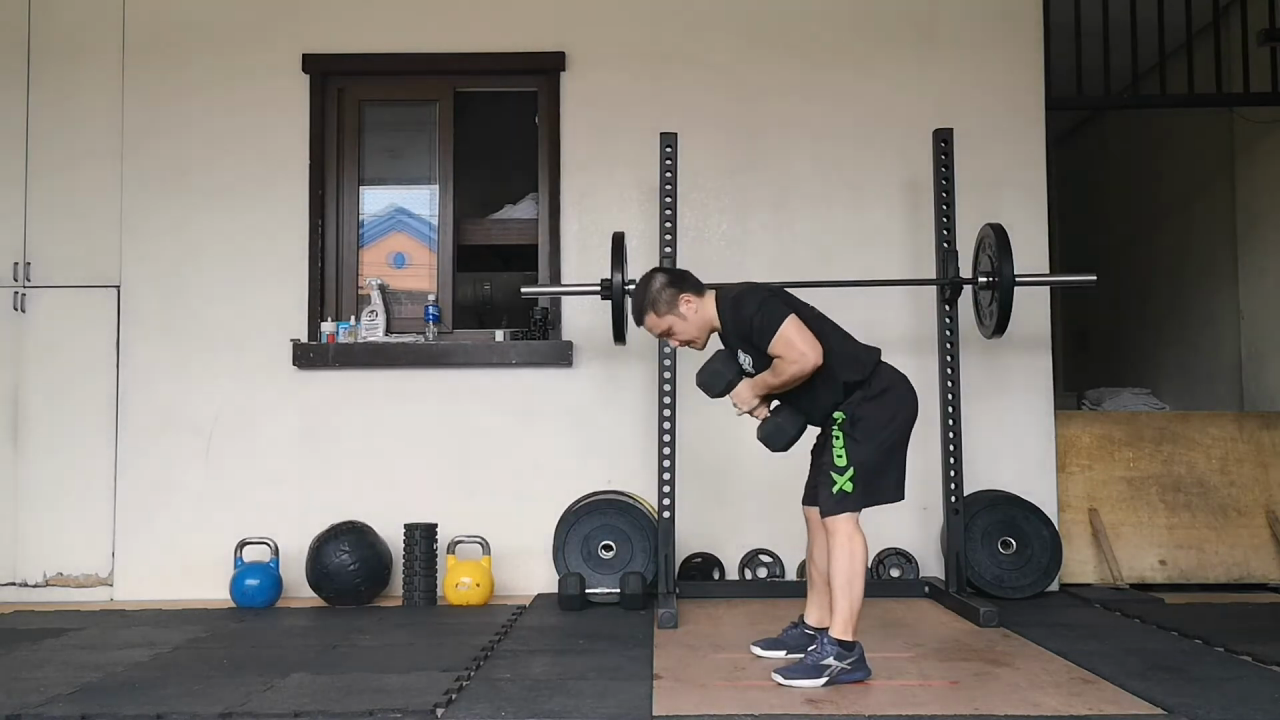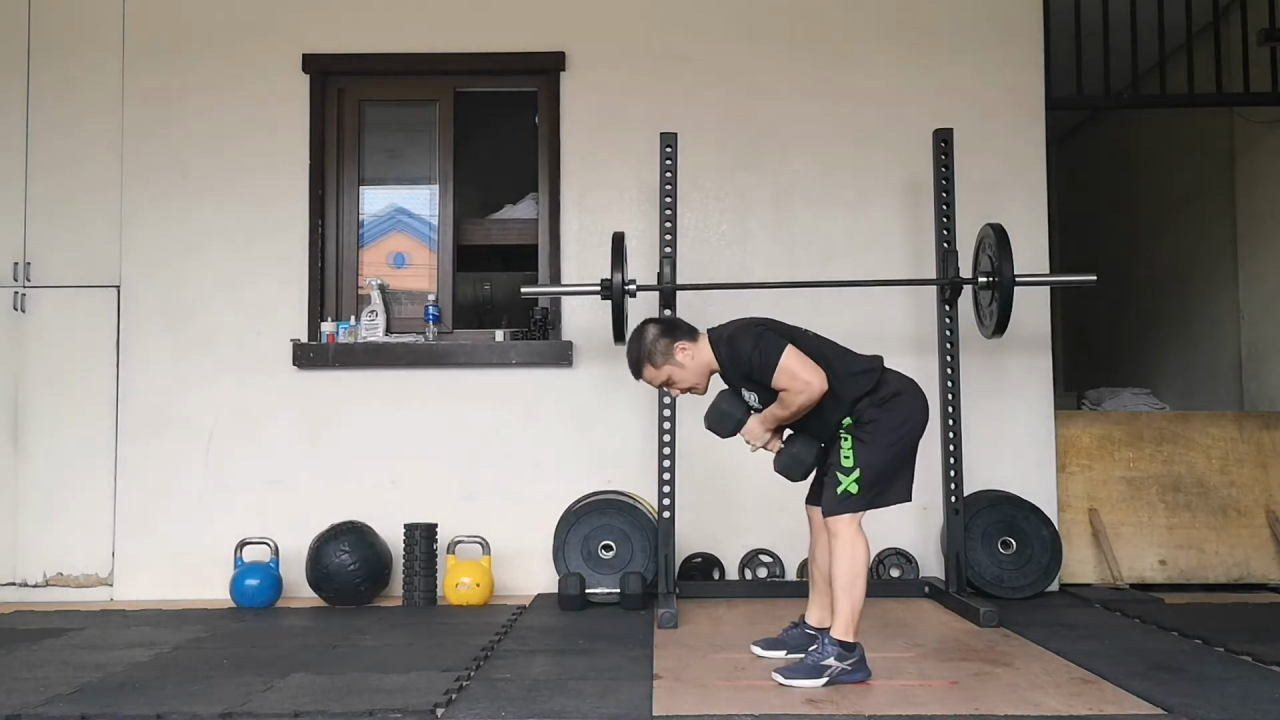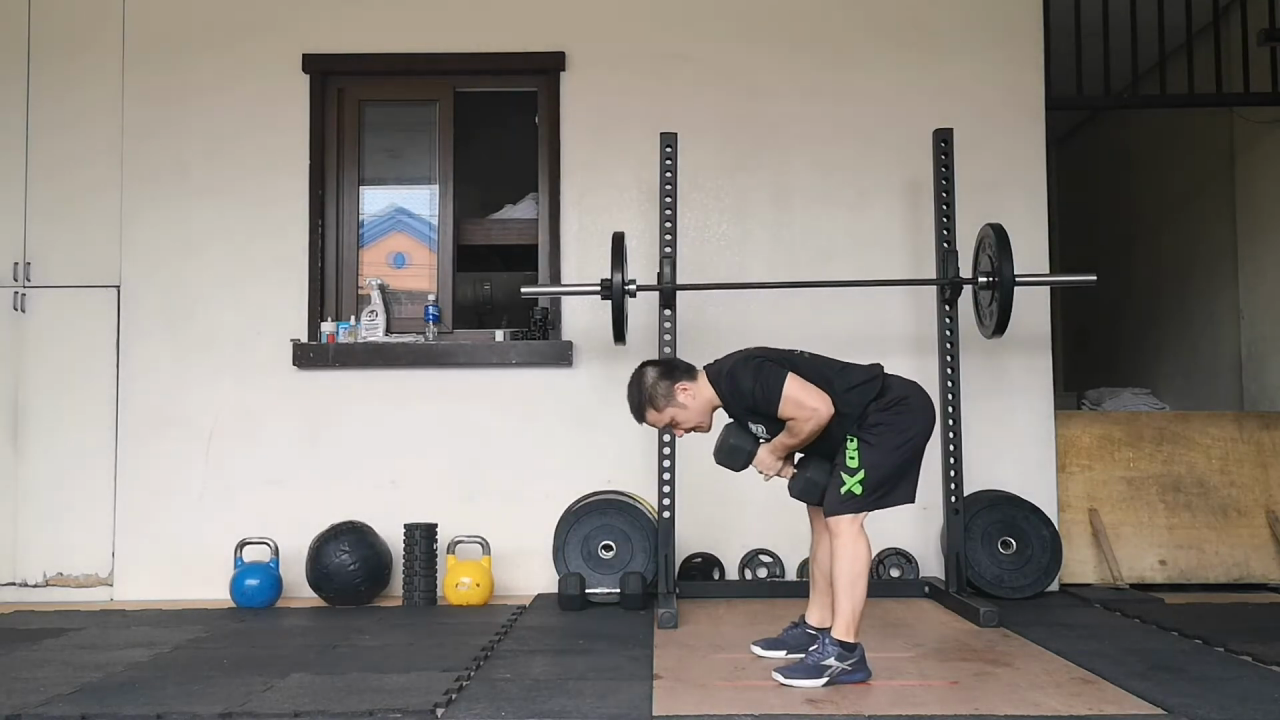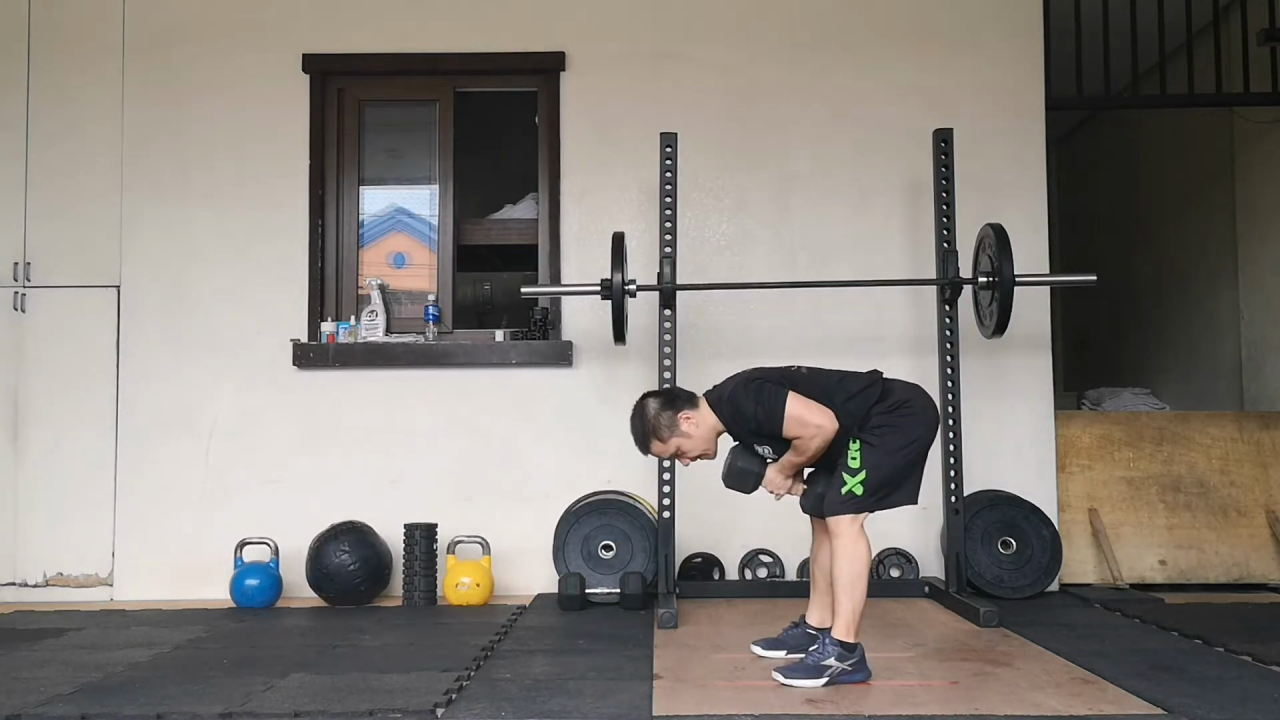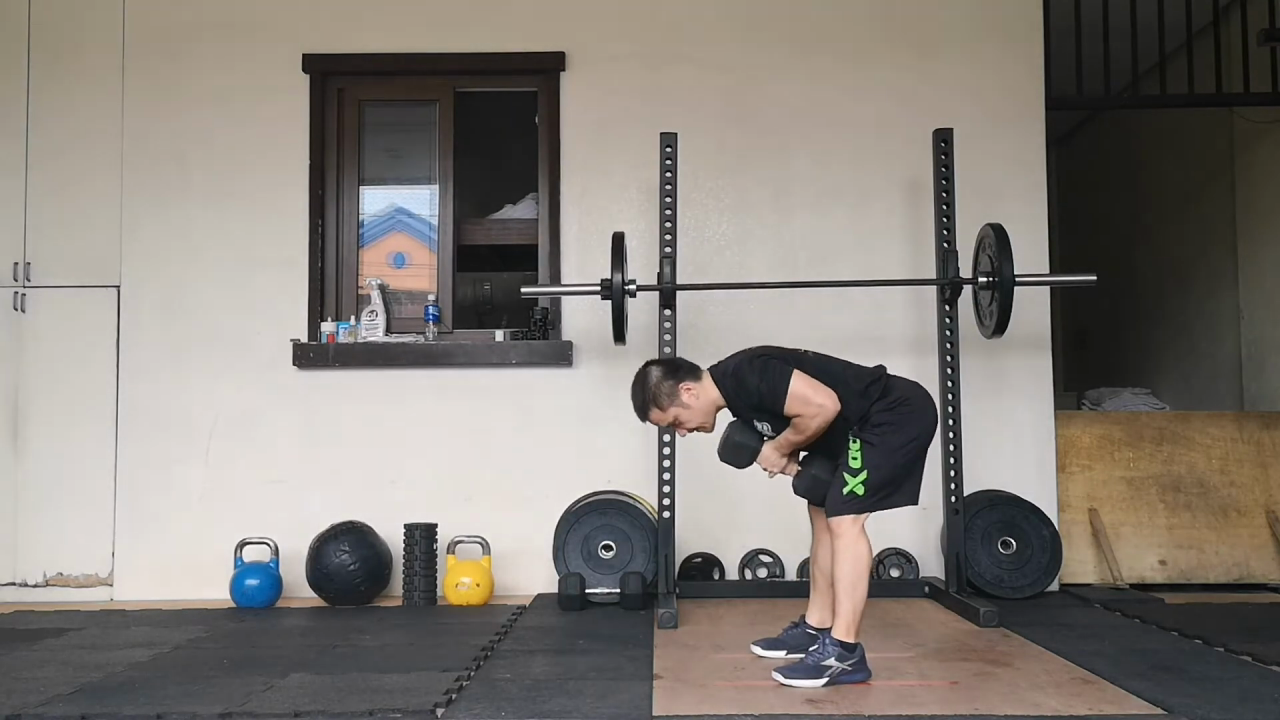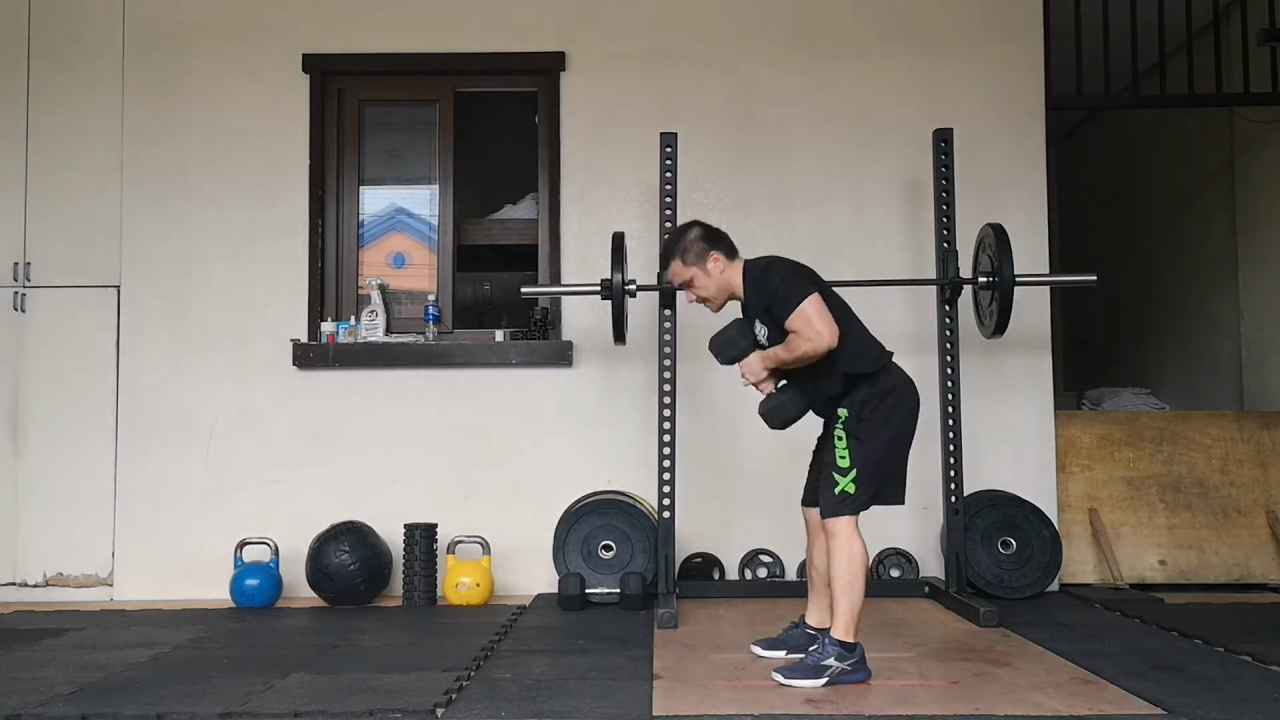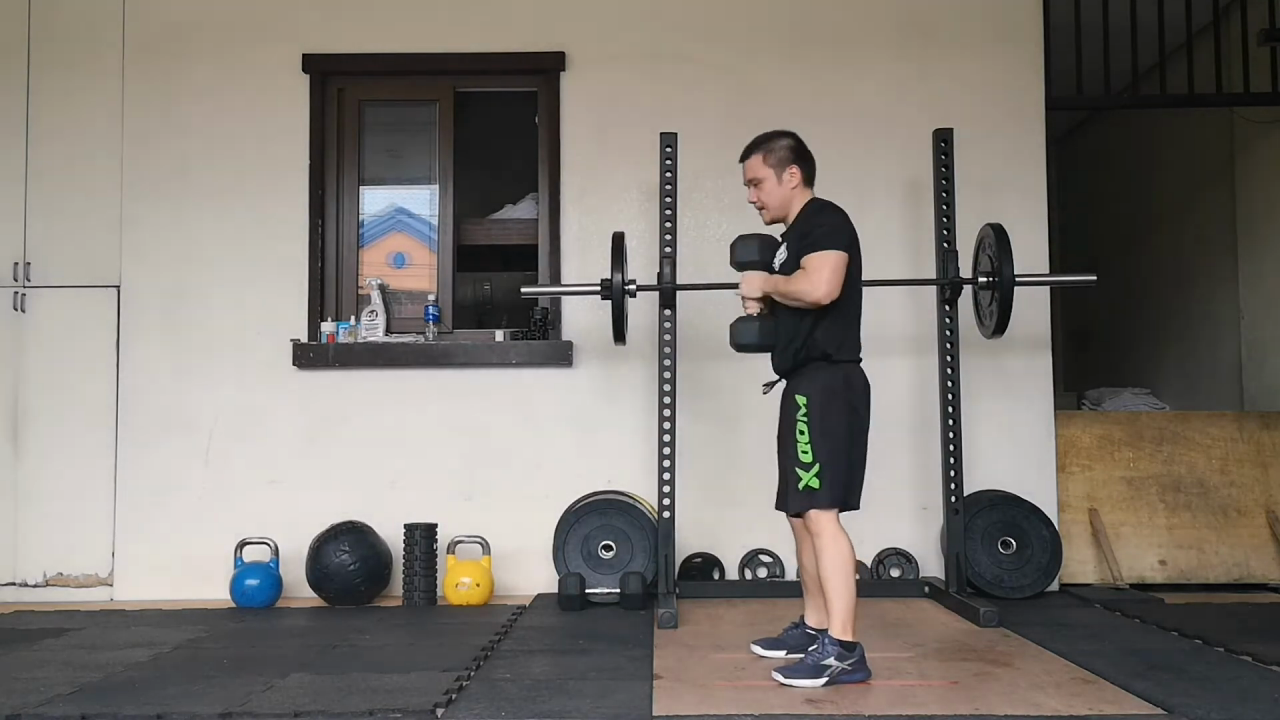
dt=0.3s
person 1, frame 1
left shoulder: (746, 304)
right shoulder: (731, 322)
left elbow: (806, 356)
left wrist: (756, 388)
right wrist: (758, 398)
left hip: (873, 401)
right hip: (850, 409)
left knee: (839, 516)
right knee: (818, 513)
left ankle: (842, 651)
right ankle: (813, 628)
person 1, frame 2
left shoulder: (739, 343)
right shoulder: (729, 356)
left elbow: (811, 384)
left wrist: (765, 424)
right wrist: (771, 429)
left hip: (889, 407)
right hip: (865, 415)
left knee: (842, 515)
right knee: (821, 512)
left ankle: (844, 652)
right ankle: (815, 628)
person 1, frame 3
left shoulder: (741, 377)
right shoulder: (731, 384)
left elbow: (817, 409)
right elbow: (791, 419)
left wrist: (775, 452)
right wrist: (781, 455)
left hip: (894, 413)
right hip: (875, 418)
left knee: (843, 516)
right knee: (823, 513)
left ankle: (843, 651)
right ankle: (816, 628)
person 1, frame 4
left shoulder: (742, 401)
right shoulder: (732, 409)
left elbow: (821, 425)
right elbow: (797, 434)
left wrist: (783, 471)
right wrist: (793, 477)
left hip: (899, 416)
right hip: (880, 420)
left knee: (843, 518)
right knee: (825, 516)
left ankle: (843, 653)
right ankle: (815, 629)
person 1, frame 5
left shoulder: (746, 376)
right shoulder: (736, 387)
left elbow: (823, 405)
left wrist: (779, 449)
right wrist: (786, 454)
left hip: (897, 414)
right hip: (878, 420)
left knee: (844, 516)
right knee: (824, 512)
left ankle: (843, 651)
right ankle: (815, 628)
person 1, frame 6
left shoulder: (773, 276)
right shoulder: (754, 300)
left elbow: (821, 336)
left wrist: (764, 361)
right wrist: (770, 371)
left hip: (872, 401)
right hip: (852, 403)
left knee: (839, 519)
right knee: (816, 513)
left ankle: (844, 651)
right ankle: (815, 627)
person 1, frame 7
left shoulder: (823, 219)
right shoulder: (797, 233)
left elbow: (821, 287)
left wrist: (764, 283)
right wrist: (764, 298)
left hip: (825, 384)
right hip: (807, 386)
left knee: (818, 513)
right knee: (802, 513)
left ankle: (843, 649)
right ankle: (815, 628)
